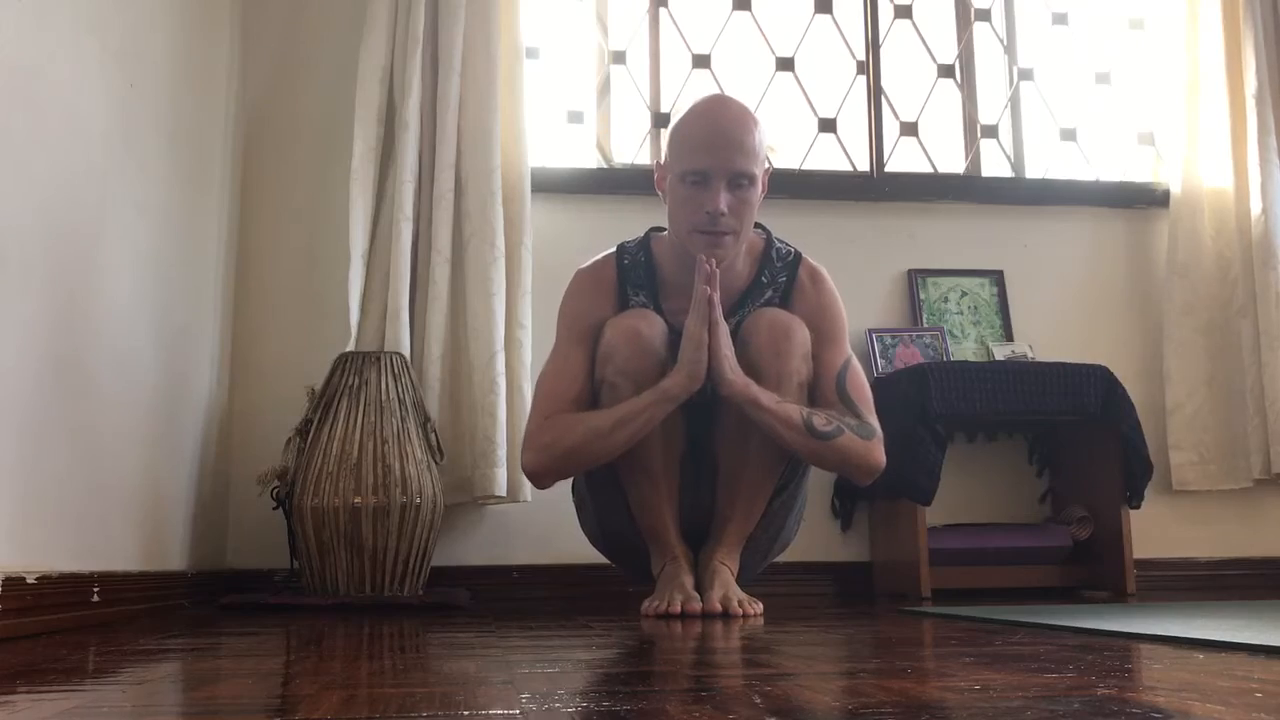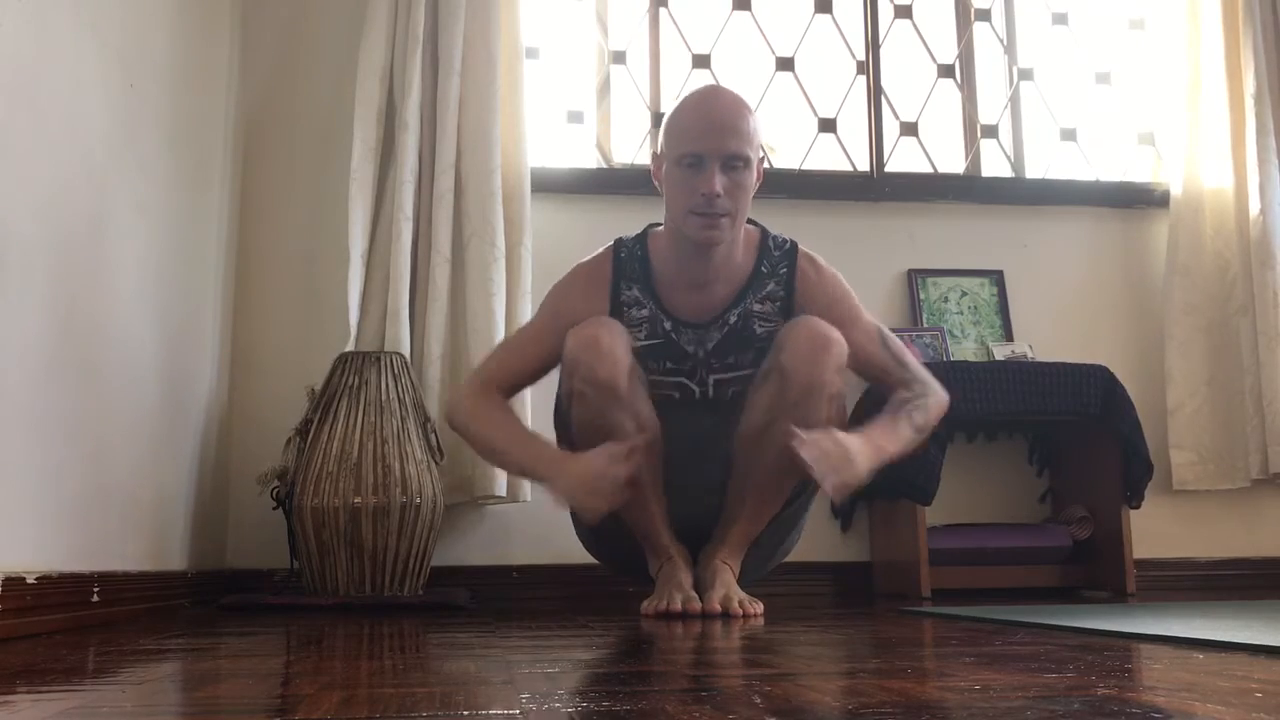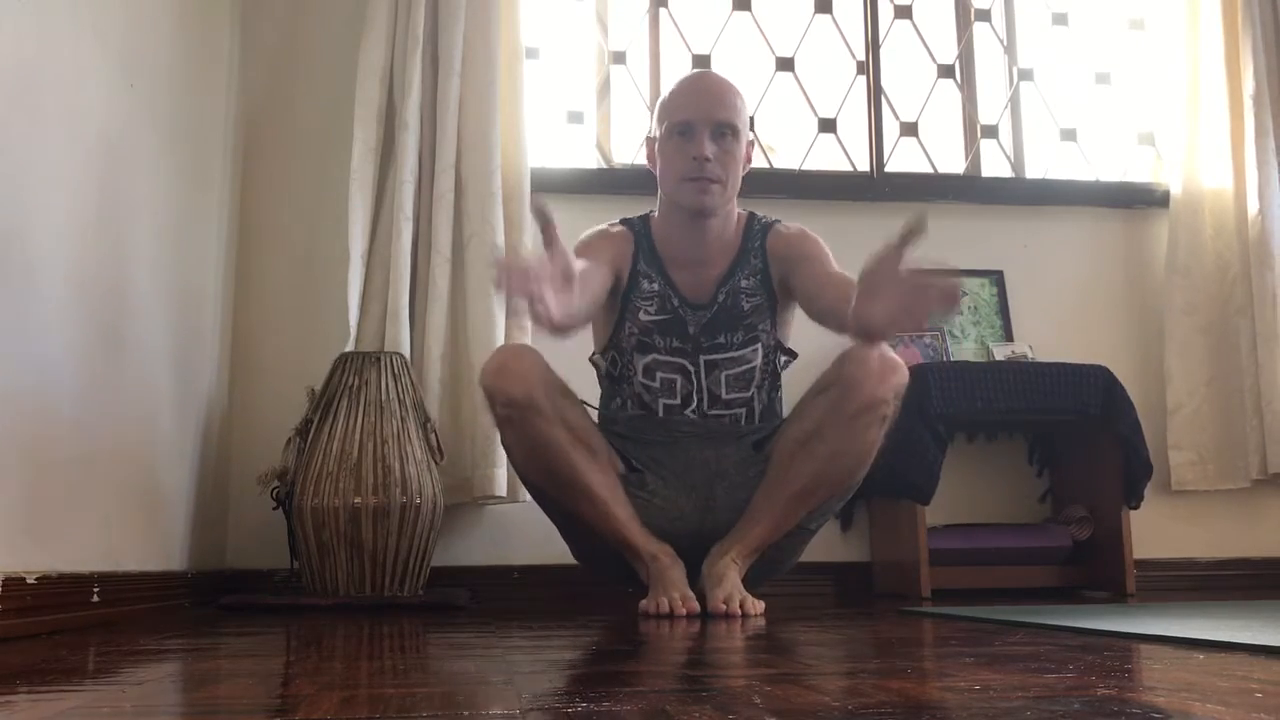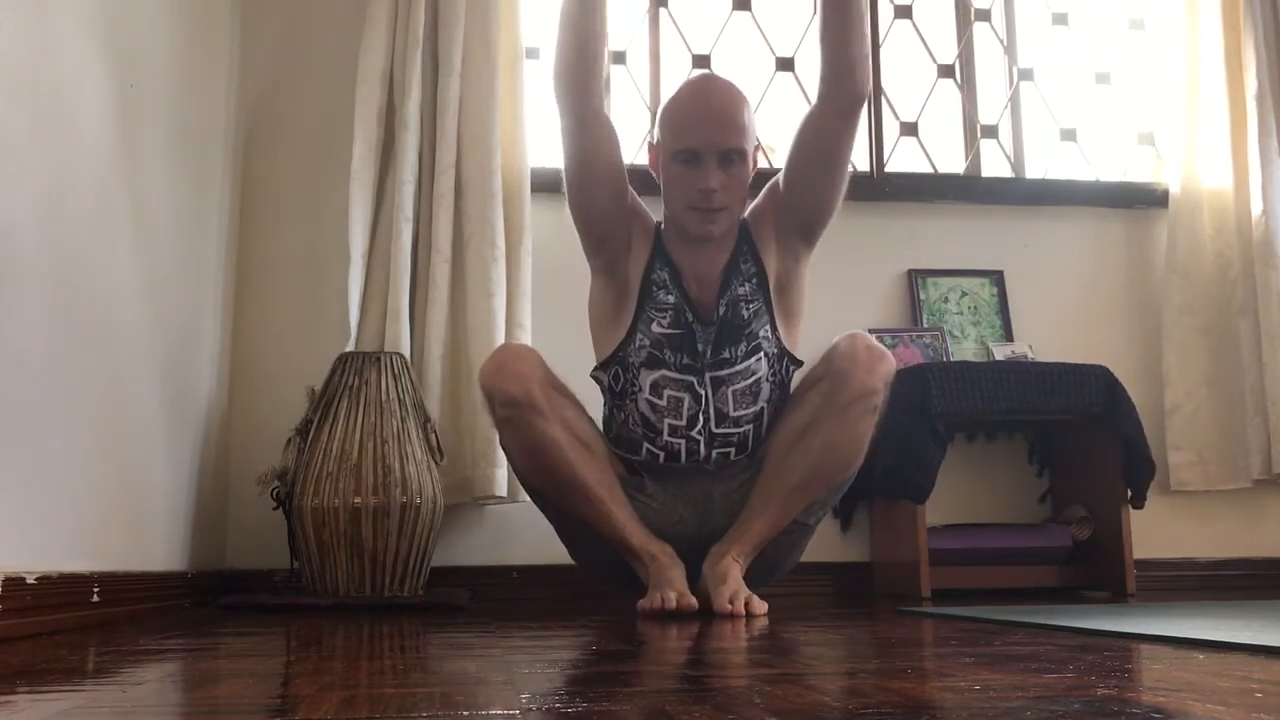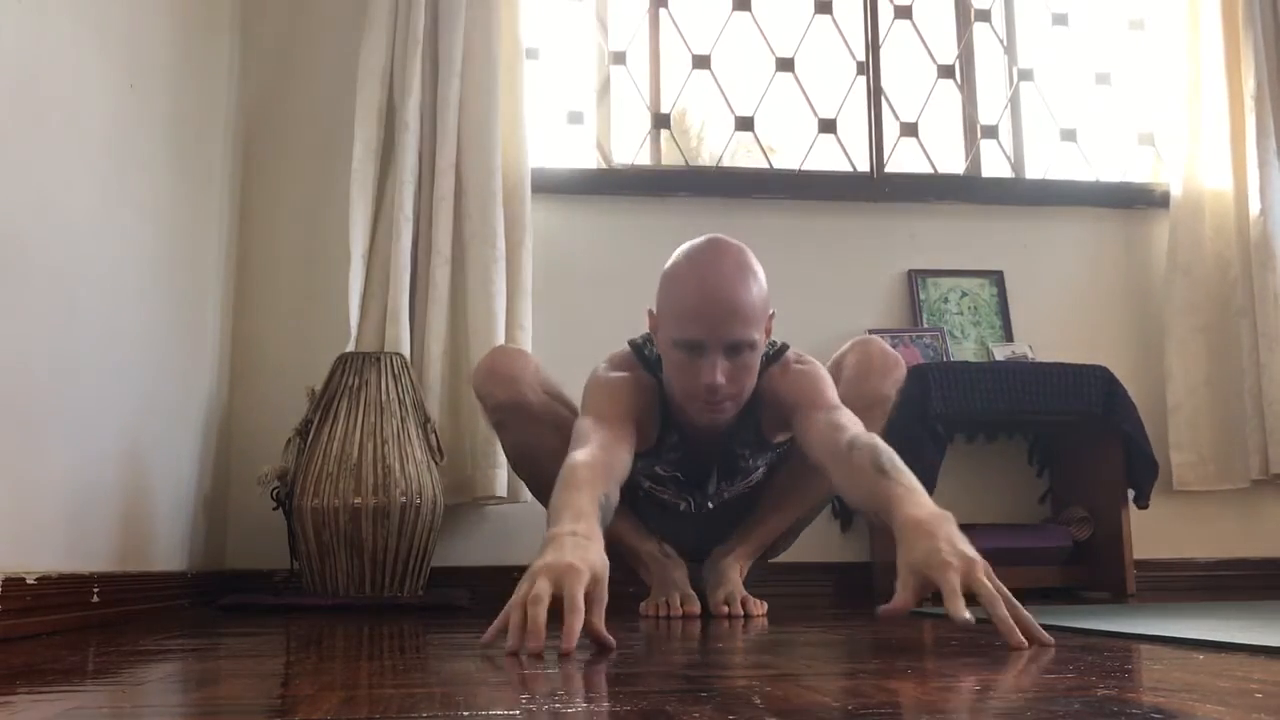
dt=1s
person 1, frame 1
left shoulder: (804, 285)
right shoulder: (601, 283)
left elbow: (868, 455)
right elbow: (540, 458)
left wrist: (739, 384)
right wrist: (676, 382)
left hip: (751, 519)
right hip: (635, 520)
left knee: (781, 331)
right knee: (630, 334)
left ankle: (722, 560)
right ankle: (669, 562)
person 1, frame 2
left shoulder: (800, 277)
right shoulder: (600, 280)
left elbow: (926, 393)
right elbow: (469, 401)
left wrist: (863, 447)
right wrist: (558, 468)
left hip: (754, 521)
right hip: (631, 523)
left knee: (815, 341)
right knee: (596, 343)
left ankle: (725, 559)
right ankle: (667, 559)
person 1, frame 3
left shoulder: (783, 249)
right shoulder: (615, 248)
left elbow: (848, 305)
right elbow: (577, 293)
left wrist: (876, 311)
right wrist: (557, 295)
left hip: (759, 507)
right hip: (627, 509)
left knee: (879, 372)
right knee: (509, 373)
left ankle: (732, 558)
right ankle: (653, 559)
person 1, frame 4
left shoulder: (778, 243)
right shoulder: (623, 248)
left elbow: (844, 96)
right elbow: (579, 105)
left hip: (759, 518)
right hip: (629, 517)
left knee: (864, 363)
right knee: (509, 373)
left ankle: (732, 558)
right ankle: (654, 559)
person 1, frame 5
left shoulder: (790, 379)
right shoulder: (624, 382)
left elbow: (848, 444)
right elbow: (595, 454)
left wrist: (921, 518)
right wrist: (572, 539)
left hip: (752, 522)
right hip: (638, 525)
left ankle: (732, 559)
right ankle: (655, 561)
